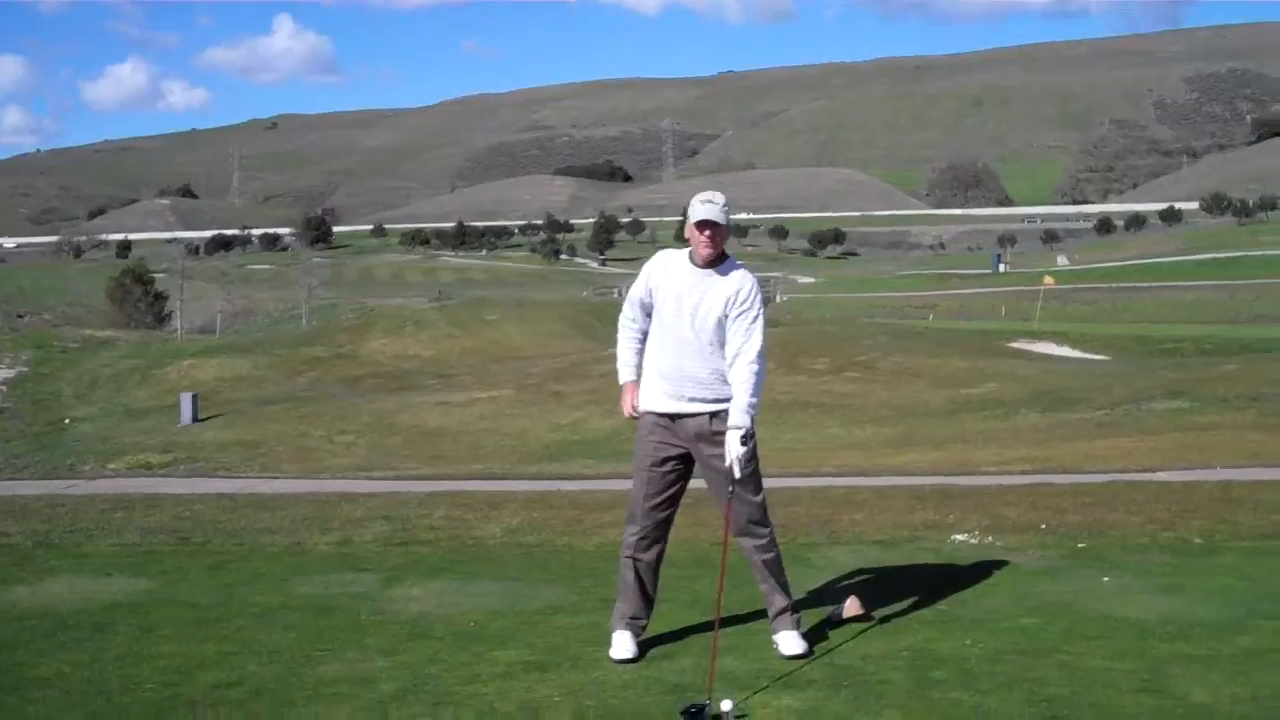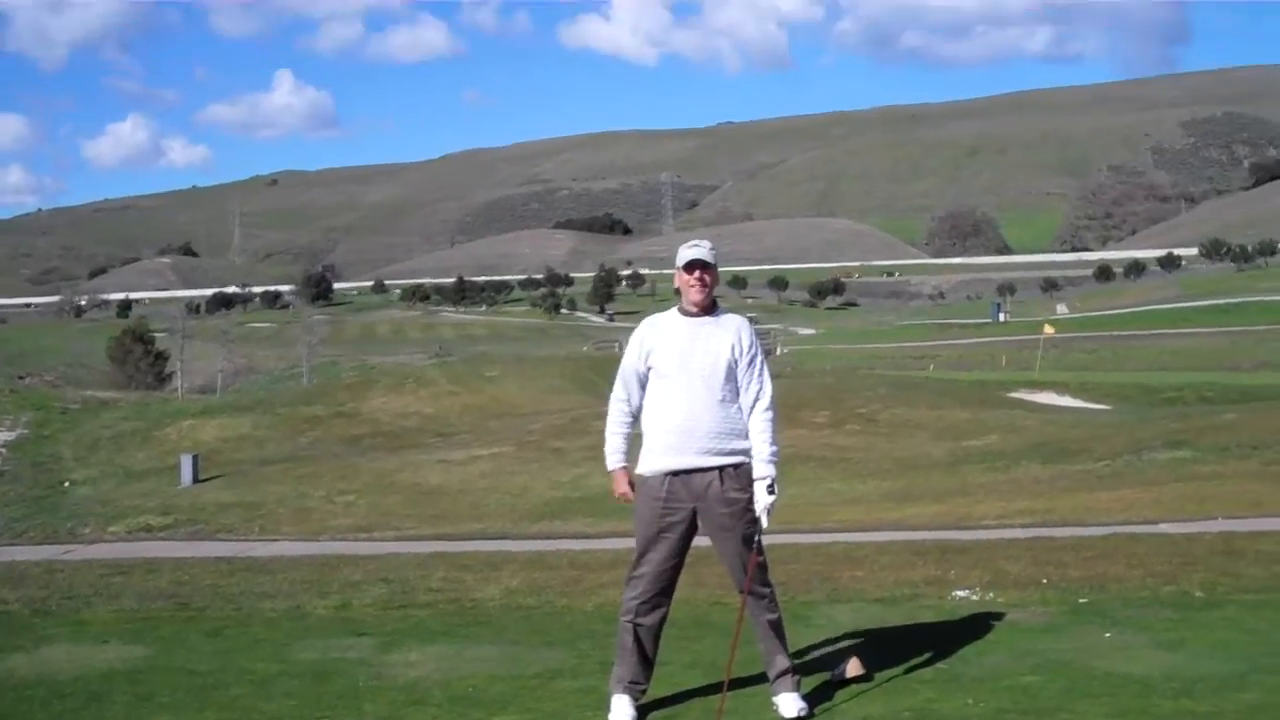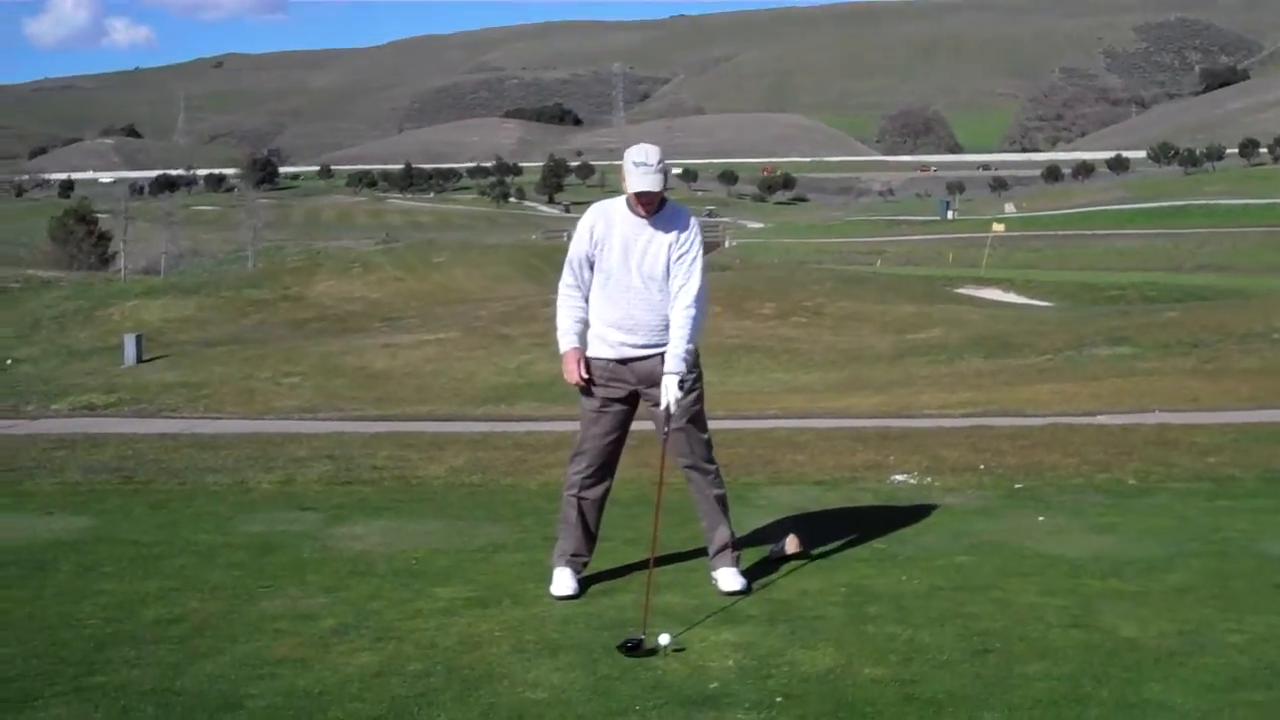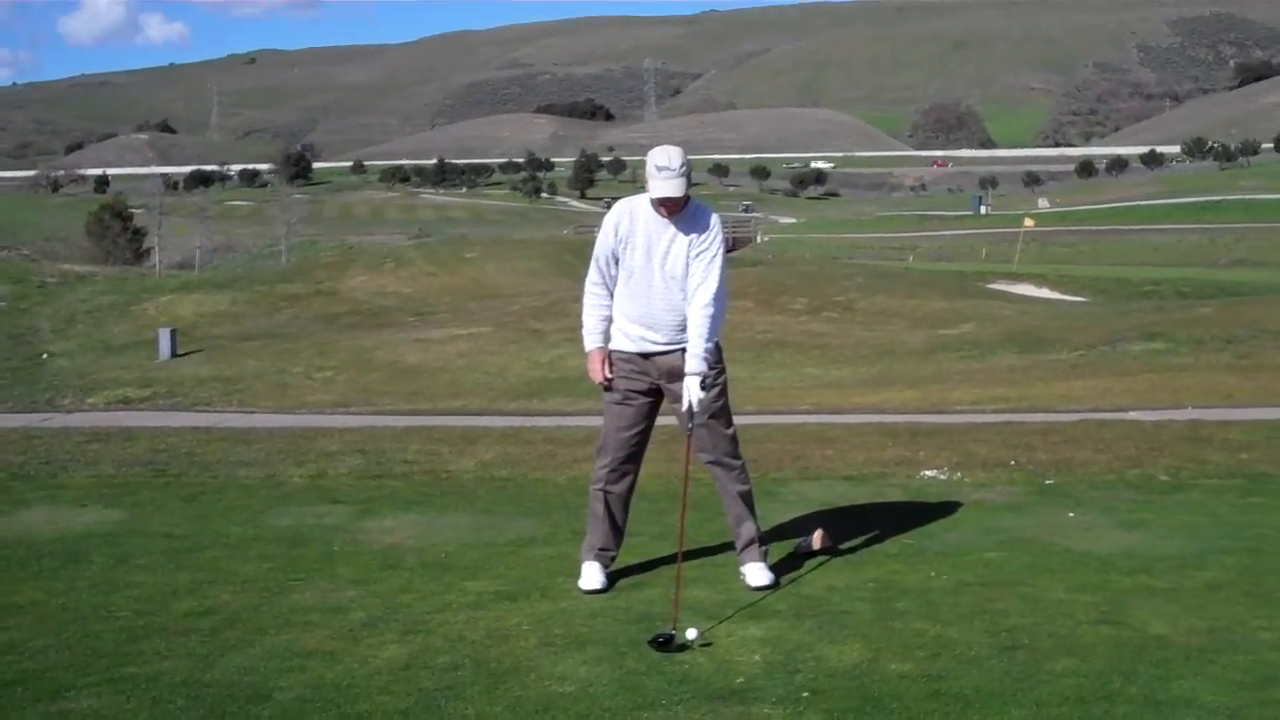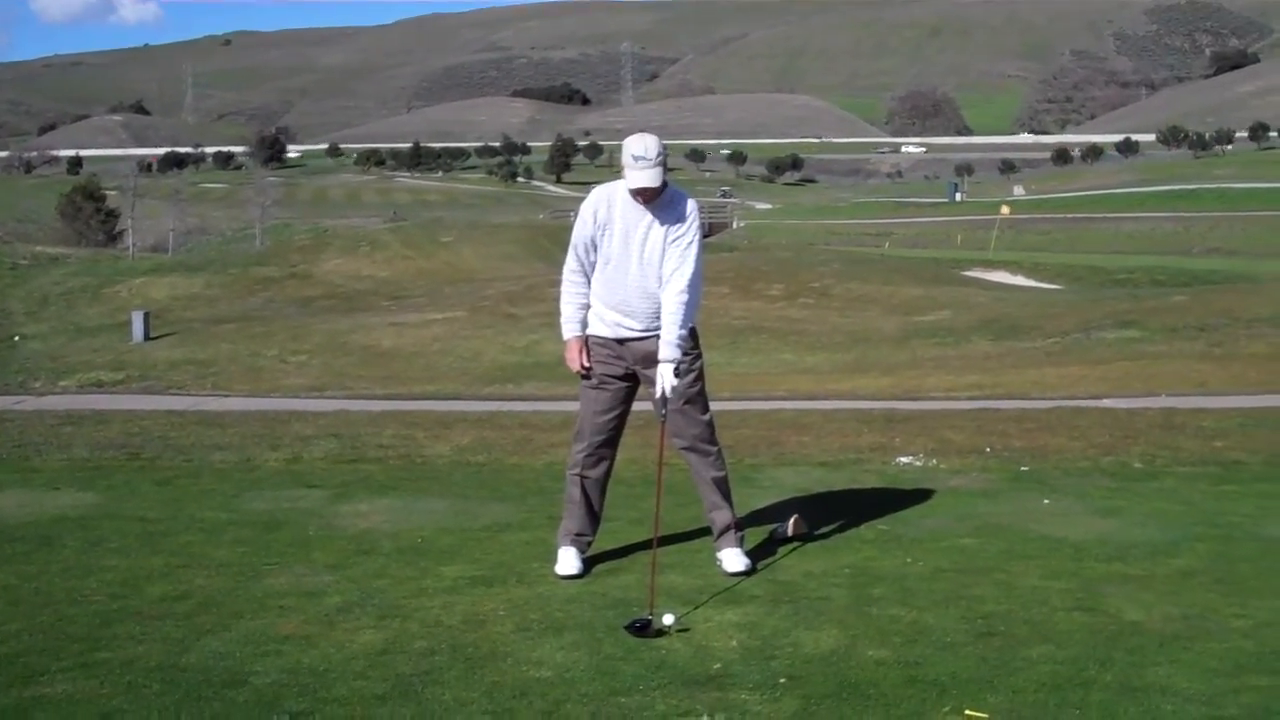
dt=1s
person 1, frame 1
left shoulder: (742, 284)
right shoulder: (661, 266)
left elbow: (746, 360)
right elbow: (632, 322)
left wrist: (739, 425)
right wrist: (628, 379)
left hip: (720, 418)
right hip: (660, 417)
left knee: (752, 522)
right knee: (643, 524)
left ankle: (784, 621)
right ankle: (627, 625)
person 1, frame 2
left shoulder: (739, 331)
right shoulder: (651, 331)
left elbow: (759, 407)
right elbow: (624, 399)
left wrist: (764, 474)
right wrist: (617, 462)
left hip: (729, 476)
right hip: (662, 477)
left knee: (754, 582)
right knee: (646, 586)
person 1, frame 3
left shoulder: (683, 225)
right shoulder: (598, 218)
left elbow: (687, 301)
right elbow: (573, 286)
left wrist: (674, 370)
right wrist: (570, 344)
left hip: (668, 360)
right hip: (607, 361)
left knee: (698, 460)
right knee: (588, 464)
left ankle: (724, 559)
right ankle: (568, 562)
person 1, frame 4
left shoulder: (707, 224)
right shoulder: (622, 215)
left elbow: (705, 299)
right elbow: (599, 283)
left wrist: (694, 369)
right wrist: (595, 344)
left hip: (690, 356)
right hip: (630, 356)
left knee: (723, 455)
right knee: (614, 458)
left ankle: (751, 553)
right ankle: (596, 557)
person 1, frame 5
left shoulder: (684, 209)
right shoulder: (599, 202)
left elbow: (679, 286)
right elbow: (577, 270)
left wrist: (668, 355)
right wrist: (573, 331)
left hip: (667, 340)
right hip: (607, 341)
left knee: (698, 439)
right knee: (591, 443)
left ankle: (727, 539)
right ankle: (572, 542)
